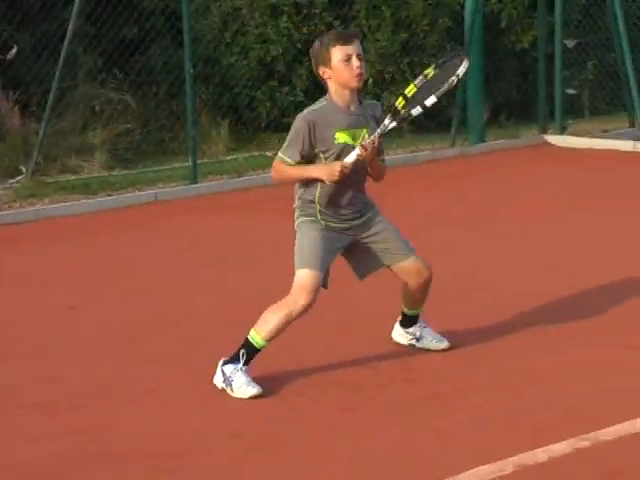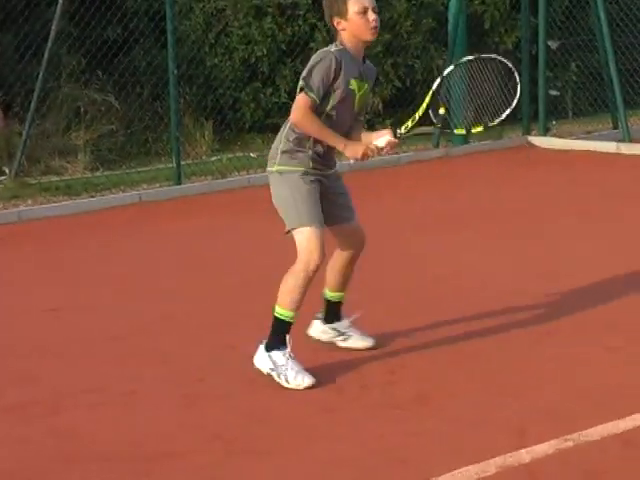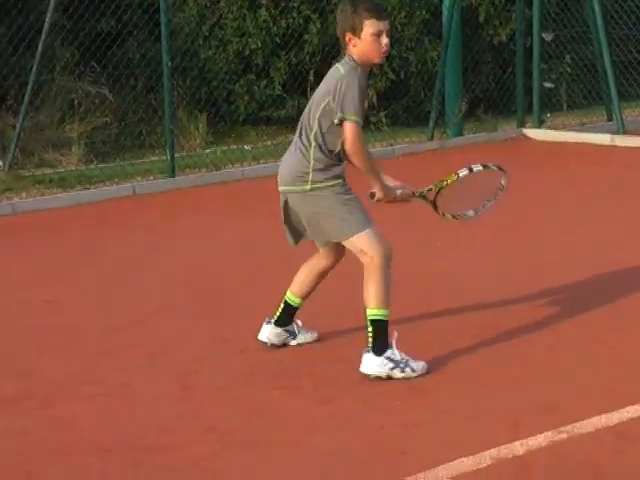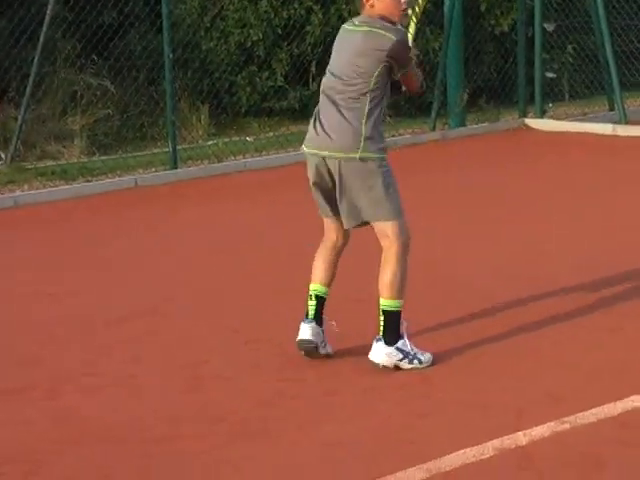
dt=0.3s
person 1, frame 1
left shoulder: (372, 112)
right shoulder: (311, 119)
left elbow: (379, 174)
right elbow: (279, 171)
left wrist: (374, 159)
right wrist: (322, 171)
left hip: (362, 215)
right hip: (318, 219)
left knee: (419, 274)
right knee: (302, 297)
left ankle: (409, 327)
right ankle: (233, 364)
person 1, frame 2
left shoulder: (367, 70)
right shoulder: (328, 60)
right elbow: (299, 116)
left wrist: (374, 139)
right wrist: (345, 145)
left hip: (323, 167)
right hip: (293, 167)
left knee: (353, 240)
right knee: (311, 257)
left ankle: (330, 320)
right ankle: (273, 348)
person 1, frame 3
left shoulder: (346, 75)
right shoulder: (350, 78)
left elbow: (342, 145)
right elbow: (352, 145)
left wrist: (383, 181)
right wrist: (379, 184)
left hip: (298, 177)
right hip: (314, 181)
left knee: (330, 254)
right knee: (378, 254)
left ankle: (279, 325)
right ankle: (380, 353)
person 1, frame 4
left shoulder: (347, 30)
right shoulder: (393, 38)
right elbow: (414, 84)
right wrist: (413, 65)
left hip: (318, 148)
right hip: (358, 151)
left knee: (335, 236)
right knee: (396, 241)
left ankle: (312, 325)
right ankle: (390, 342)
